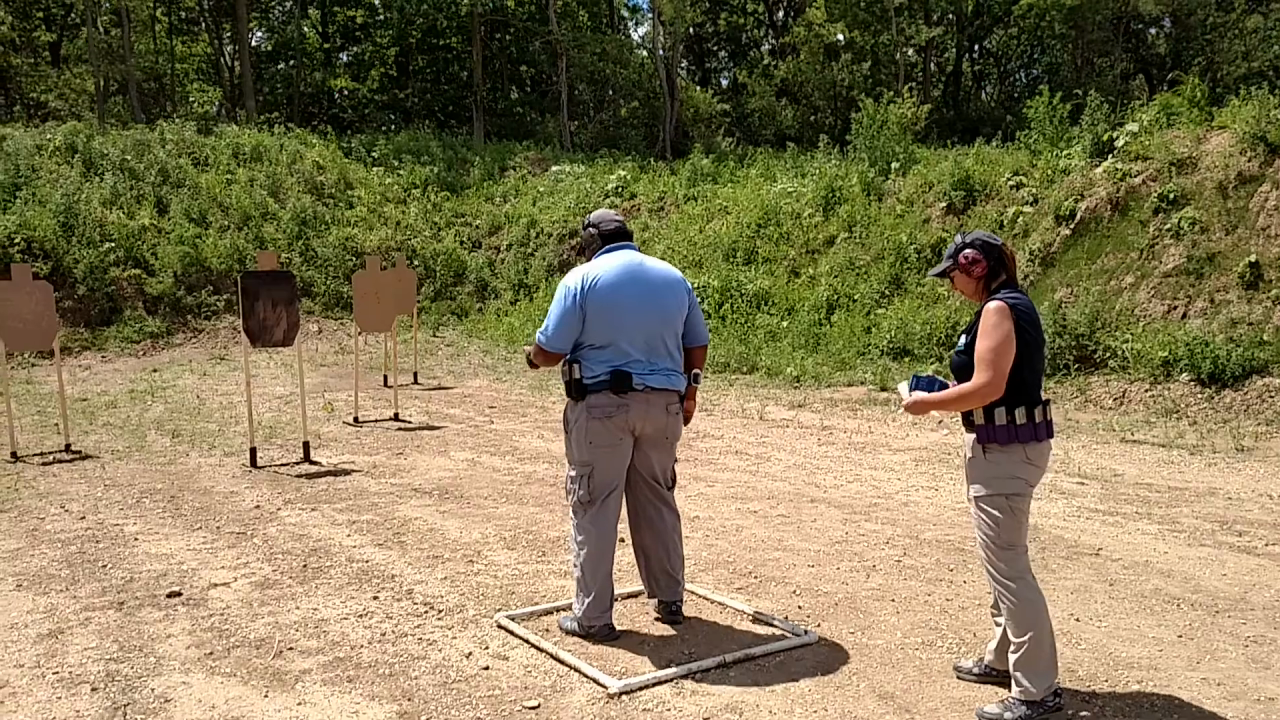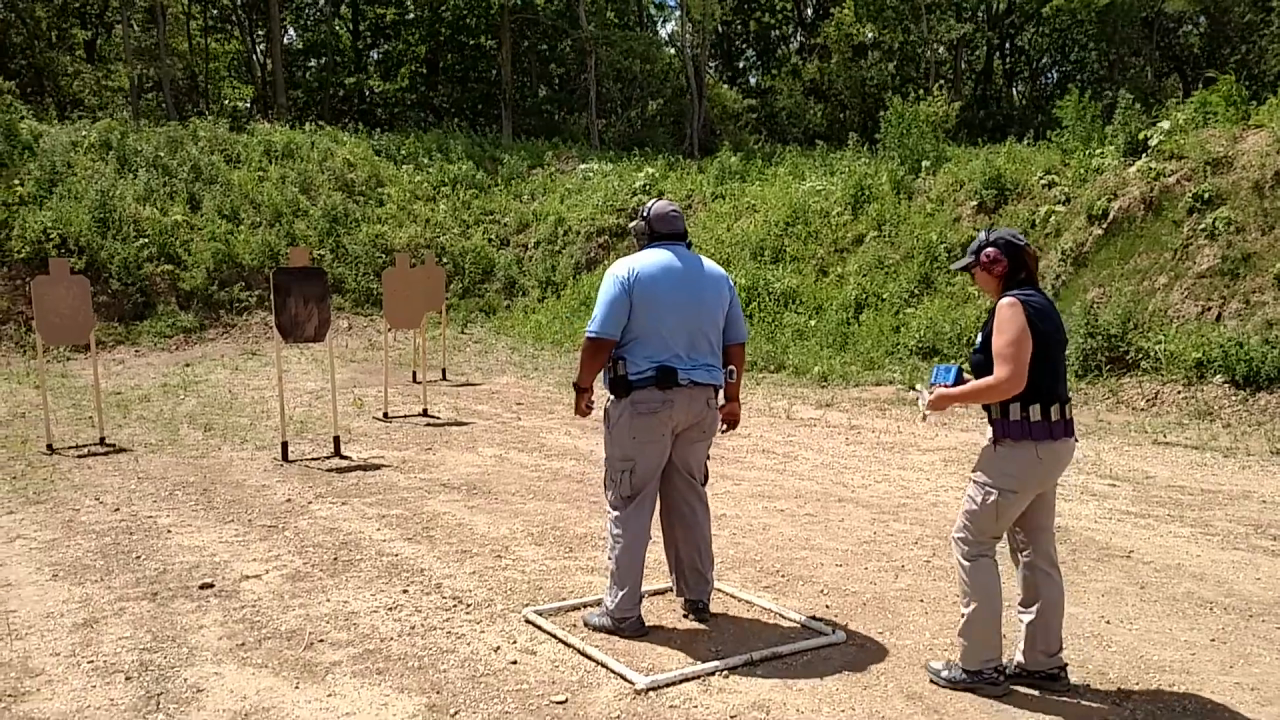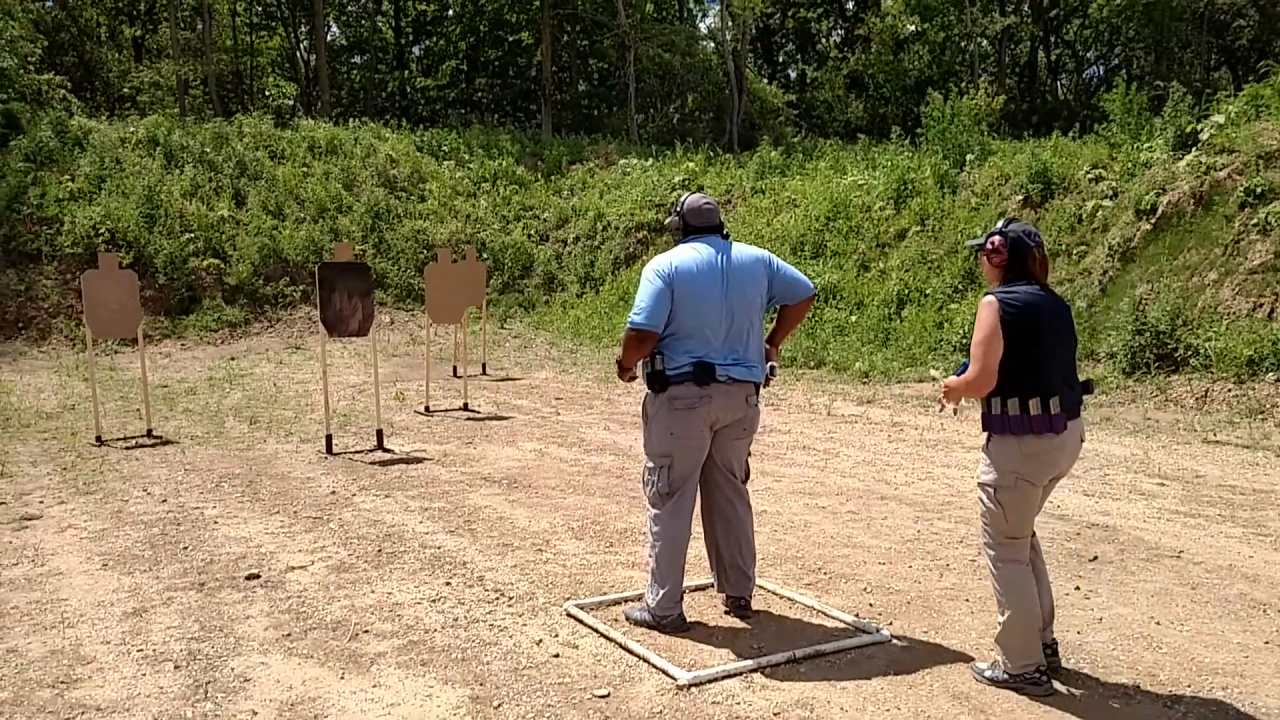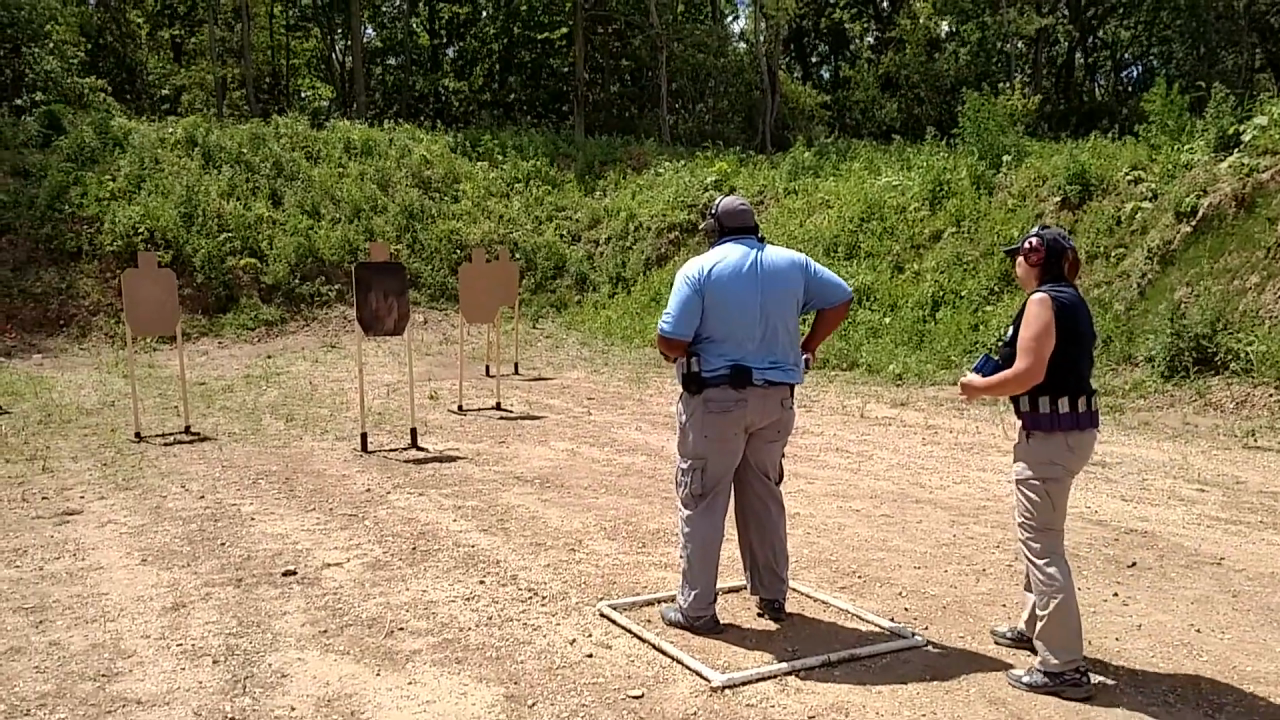
dt=0.7s
person 1, frame 1
left shoulder: (998, 309)
right shoulder: (1012, 306)
left elbow: (987, 388)
left wrist: (929, 403)
right wrist: (944, 394)
left hip: (1004, 448)
right hip: (1005, 445)
left knee: (1007, 566)
right knee: (1003, 559)
right ankle: (1005, 659)
person 1, frame 2
left shoulder: (1011, 306)
right shoulder: (1037, 304)
left elbow: (1009, 382)
left wrist: (951, 396)
right wrist: (969, 386)
left hip: (1021, 445)
right hip: (1046, 441)
left knee: (971, 542)
right knee: (1035, 551)
left ankle: (981, 665)
right ankle: (1043, 661)
person 1, frame 3
left shoulder: (998, 303)
right shoulder: (1053, 303)
left elbow: (981, 381)
left wrist: (954, 387)
right wrist: (965, 386)
left hip: (1020, 439)
right hip: (1063, 432)
left knee: (1005, 549)
right knee: (1021, 538)
left ankle: (1023, 666)
right ankle: (1038, 639)
person 1, frame 4
left shoulder: (1043, 301)
right shoulder: (1067, 299)
left elbow: (1028, 375)
left wrist: (980, 385)
right wrist: (994, 380)
left hip: (1050, 434)
right hip: (1066, 428)
left knee: (1042, 544)
right knee: (1039, 535)
left ankle: (1063, 666)
right ankle: (1036, 625)
person 2, frame 1
left shoulder: (582, 279)
right shoulder: (674, 277)
left elbow: (549, 351)
right elbow: (697, 345)
left wrist: (533, 357)
right wrist: (688, 394)
left hip: (602, 406)
right hip: (662, 404)
left knee: (594, 510)
right knee: (657, 503)
left ankle: (592, 617)
right ankle: (669, 599)
person 2, frame 2
left shoulder: (627, 270)
right shoulder: (717, 275)
left elbow: (600, 341)
right elbow: (735, 344)
left wrist: (583, 387)
right wrist: (732, 398)
left hip: (643, 400)
right hip: (699, 400)
left knee: (629, 505)
right knee: (689, 498)
left ankle: (623, 611)
right ankle: (697, 597)
person 2, frame 3
left shoulder: (666, 265)
right shoulder: (756, 260)
left elbow: (642, 333)
right elbow: (803, 294)
left wrist: (626, 363)
right wrist: (772, 344)
left hip: (683, 396)
right hip: (741, 395)
left knee: (669, 501)
right knee: (731, 495)
left ankle: (664, 607)
right ankle: (739, 594)
person 2, frame 4
left shoulder: (700, 268)
right shoulder: (791, 262)
left elbow: (672, 340)
right elbow: (840, 299)
left wrist: (670, 354)
right wrist: (807, 347)
left hip: (717, 399)
right hip: (775, 398)
left knee: (702, 504)
right knee: (764, 497)
left ankle: (696, 608)
right ankle: (772, 597)
